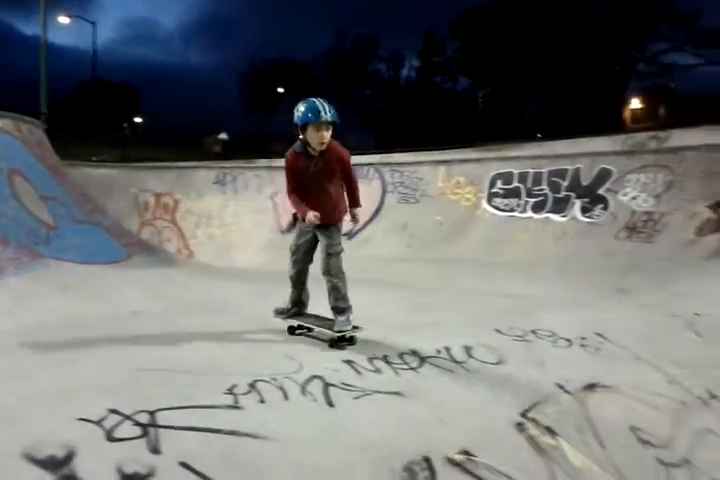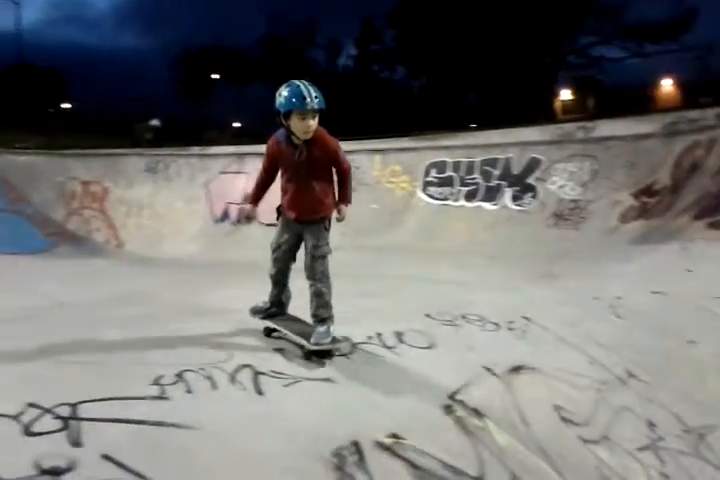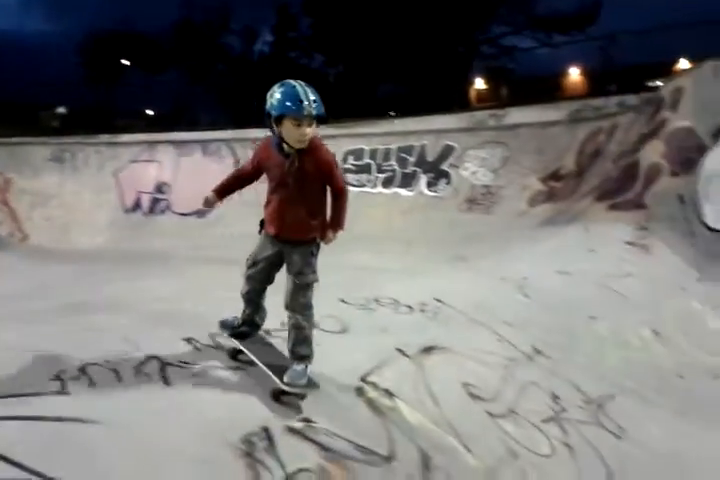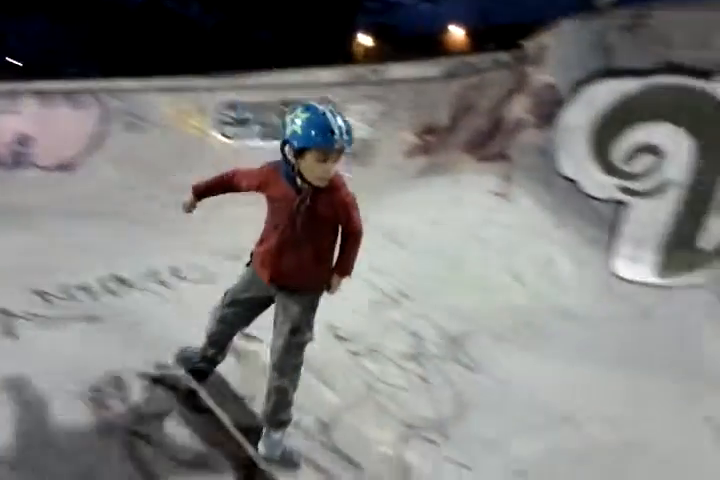
dt=0.3s
person 1, frame 1
left shoulder: (339, 153)
right shoulder: (293, 157)
left elbow: (350, 179)
right elbow: (293, 190)
left wrist: (354, 206)
right wrist: (305, 212)
left hip: (332, 220)
right hip: (307, 220)
left knee: (332, 267)
right knee: (298, 263)
left ankle: (342, 312)
right ankle: (297, 303)
person 1, frame 2
left shoulder: (326, 143)
right shoulder: (276, 145)
left elbow: (344, 170)
right elbow: (267, 175)
left wrist: (343, 202)
right wrist: (253, 202)
left hip: (318, 216)
right hip: (289, 215)
left knee: (316, 270)
right knee: (279, 261)
left ankle: (323, 321)
right ankle: (277, 303)
person 1, frame 3
left shoulder: (321, 156)
right shoulder: (267, 149)
left elbow: (340, 190)
right elbow: (247, 172)
left wrist: (334, 226)
right wrist: (219, 193)
left hip: (305, 239)
right hip: (273, 232)
left knee: (298, 300)
right knee: (253, 279)
left ankle: (300, 360)
right ankle: (250, 321)
person 1, frame 4
left shoulder: (340, 195)
right shoulder: (271, 175)
left elbow: (353, 232)
right elbow: (237, 178)
left wrist: (340, 271)
right wrist: (198, 193)
left hip: (304, 286)
right hip: (263, 269)
left knee: (286, 358)
right knee: (226, 315)
right ankle: (208, 356)
